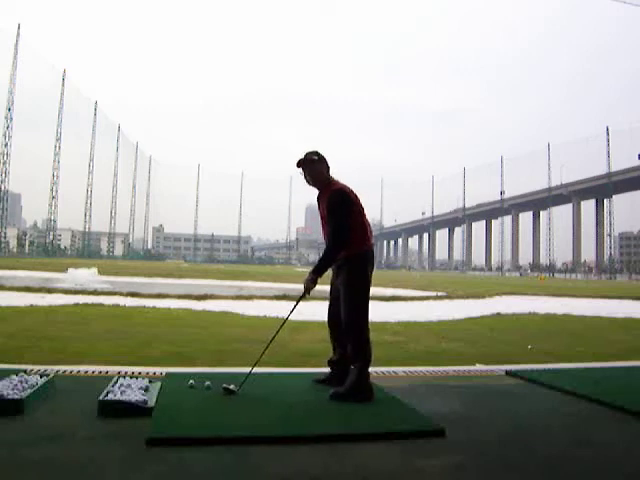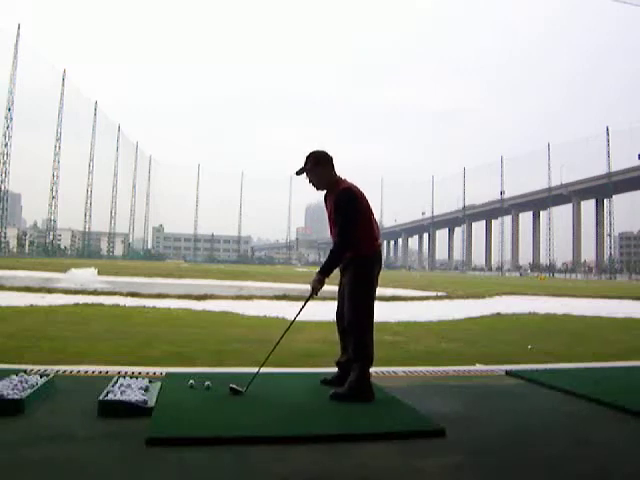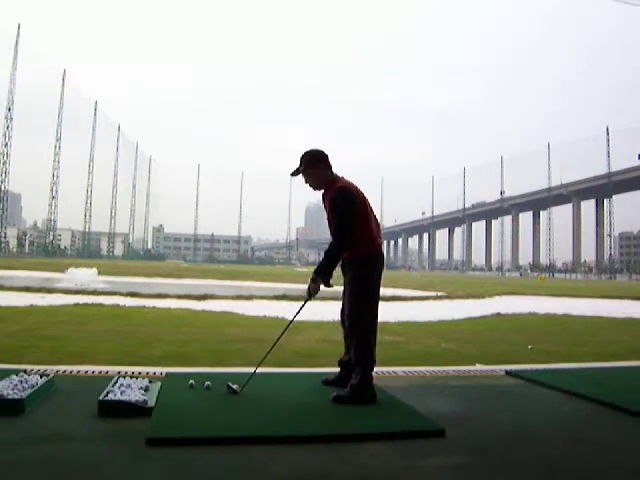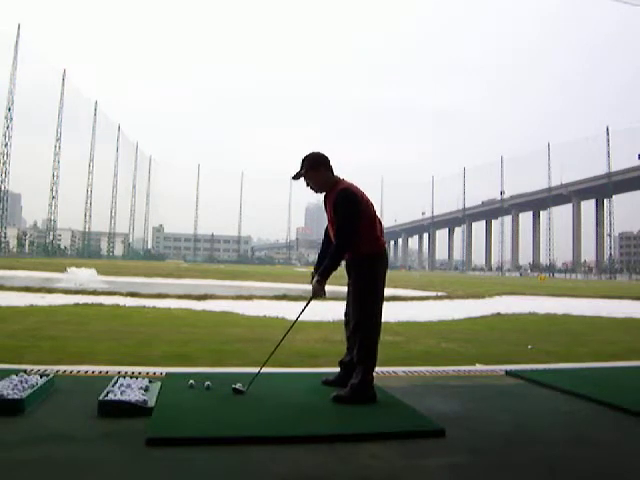
dt=0.7s
person 1, frame 1
left shoulder: (339, 195)
right shoulder: (325, 196)
left elbow: (337, 240)
left wrist: (316, 273)
right wrist: (322, 270)
left hip: (356, 260)
right hip: (344, 261)
left knee: (353, 320)
right knee: (336, 318)
left ankle: (360, 382)
right ankle: (340, 370)
person 1, frame 2
left shoulder: (346, 195)
right shoulder: (333, 195)
left elbow: (344, 240)
left wrist: (322, 273)
right wrist: (328, 270)
left hip: (363, 260)
right hip: (352, 261)
left knee: (357, 319)
right knee: (345, 318)
left ankle: (360, 382)
right ankle: (347, 372)
person 1, frame 3
left shoulder: (342, 194)
right shoulder: (333, 192)
left elbow: (340, 240)
left wrist: (318, 273)
right wrist: (327, 270)
left hip: (365, 260)
right hip: (356, 260)
left knee: (360, 321)
right knee: (349, 319)
left ankle: (363, 385)
right ankle: (349, 371)
person 1, frame 4
left shoulder: (345, 196)
right shoulder: (333, 196)
left elbow: (343, 242)
right elbow: (330, 237)
left wrist: (323, 276)
right wrist: (317, 271)
left hip: (369, 261)
right hip: (359, 260)
left knee: (364, 321)
right knee: (353, 319)
left ankle: (363, 385)
right ankle: (349, 372)
